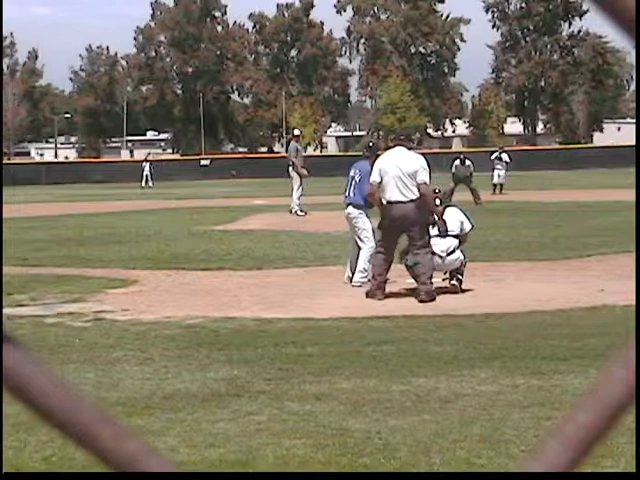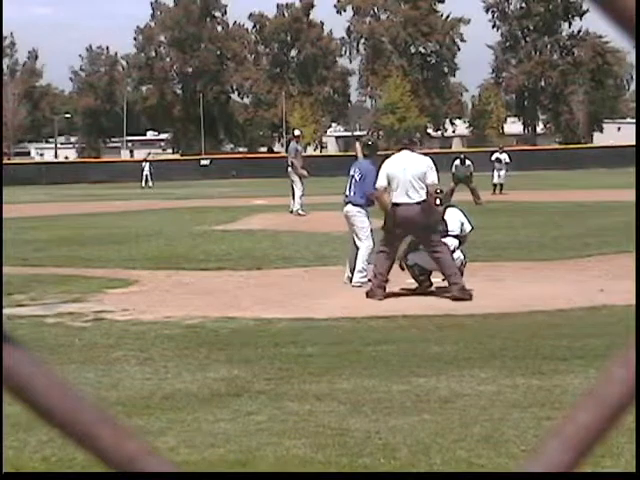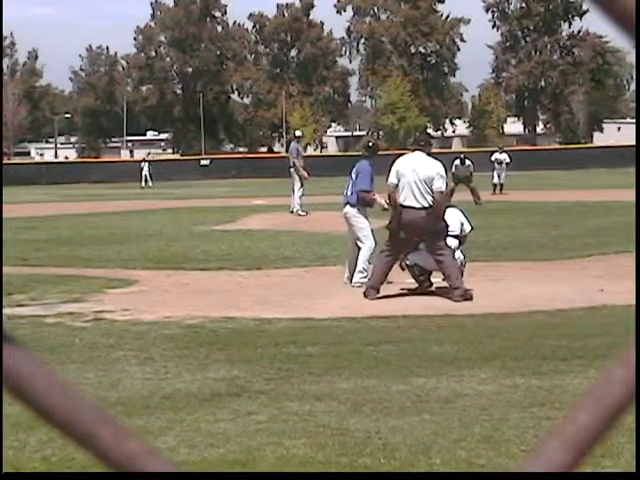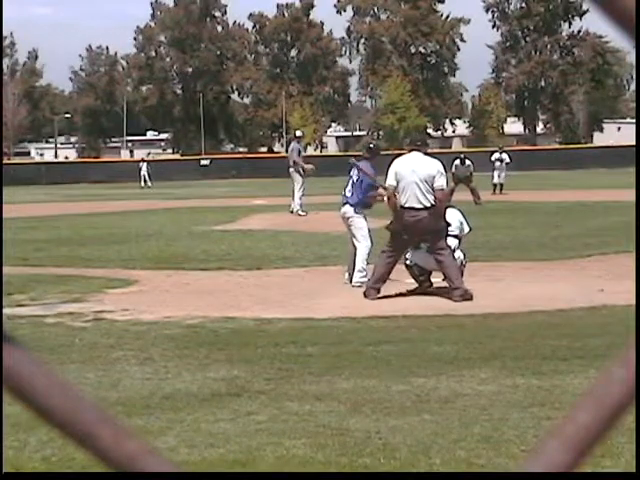
dt=0.5s
person 1, frame 1
left shoulder: (382, 159)
right shoulder: (417, 159)
left elbow: (373, 191)
right elbow: (425, 191)
left wrist: (383, 210)
right wrist: (433, 211)
left hip: (391, 210)
right hip: (414, 208)
left knee: (384, 249)
right knee: (421, 249)
left ankle: (376, 288)
right ankle: (424, 288)
person 1, frame 2
left shoulder: (388, 163)
right shoulder: (424, 160)
left elbow: (379, 194)
right elbow: (433, 191)
left wrist: (390, 213)
right wrist: (434, 212)
left hip: (399, 212)
right hip: (422, 211)
left knee: (386, 250)
right knee: (438, 248)
left ankle: (377, 288)
right ankle: (457, 287)
person 1, frame 3
left shoulder: (400, 162)
right shoulder: (436, 165)
left elbow: (391, 192)
right elbow: (439, 198)
left wrist: (397, 213)
right wrist: (438, 219)
left hip: (404, 214)
right hip: (426, 215)
left knee: (389, 252)
right knee: (443, 253)
left ankle: (372, 289)
right ankle: (458, 291)
person 1, frame 4
left shoulder: (397, 163)
right shoulder: (435, 164)
left elbow: (390, 194)
right elbow: (440, 196)
left wrist: (397, 215)
right wrist: (440, 218)
left hip: (405, 215)
right hip: (428, 215)
left knee: (390, 252)
right knee: (443, 252)
left ankle: (372, 289)
right ankle: (458, 290)
person 2, frame 1
left shoulder: (356, 166)
right shoulder: (368, 169)
right elbow: (368, 194)
left hip: (350, 208)
right hip: (359, 210)
left knee: (356, 244)
right knee: (369, 244)
left ankle: (350, 275)
right ankle: (359, 278)
person 2, frame 2
left shoulder: (356, 164)
right shoulder: (370, 168)
right elbow: (370, 195)
left hip: (349, 207)
right hip: (358, 210)
left knee: (357, 243)
right knee: (366, 243)
left ankle: (350, 275)
right ankle: (359, 279)
person 2, frame 3
left shoulder: (360, 165)
right shoulder: (366, 167)
right elbow: (362, 193)
left wrist: (375, 198)
right wrist: (378, 201)
left hip: (350, 208)
right hip: (356, 210)
left knee: (356, 244)
right knee: (368, 243)
left ankle: (350, 276)
right ankle: (359, 279)
person 2, frame 4
left shoulder: (358, 166)
right shoulder: (368, 170)
right elbow: (368, 197)
left wrist: (379, 192)
right wrist: (383, 196)
left hip: (347, 208)
right hip: (355, 211)
left knee: (357, 243)
right knee: (364, 244)
left ankle: (350, 275)
right ankle: (359, 279)
